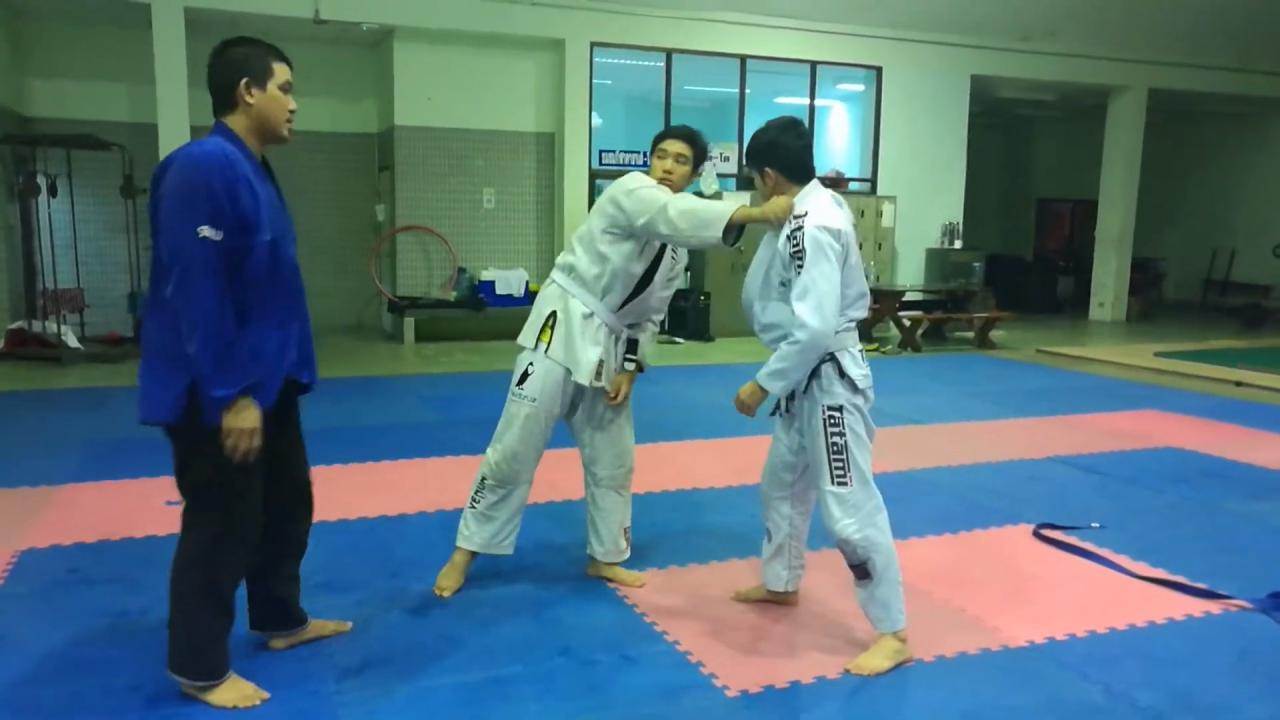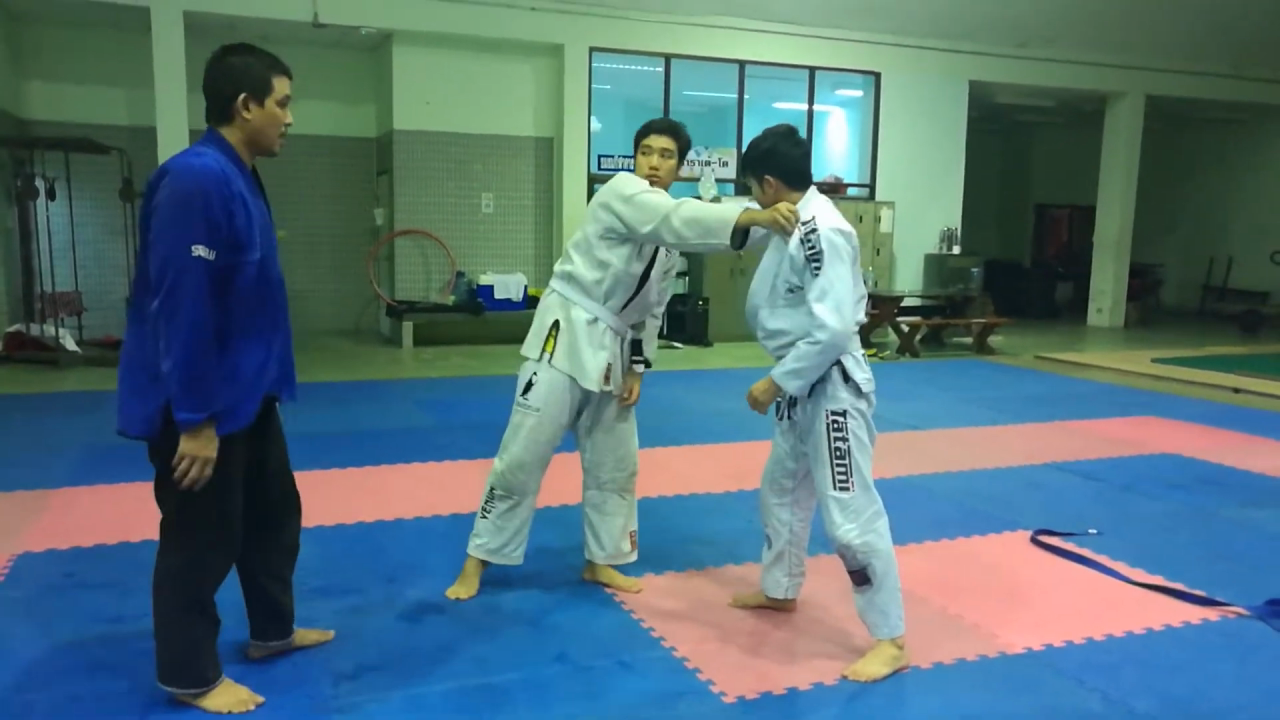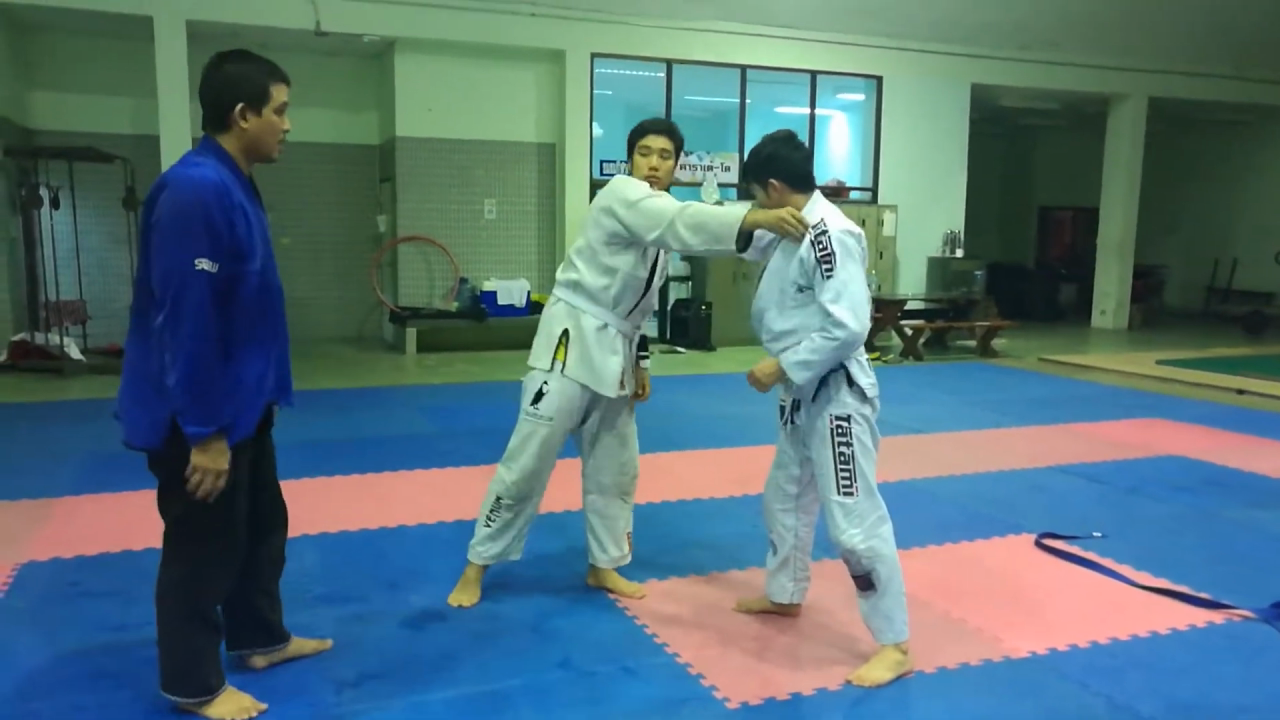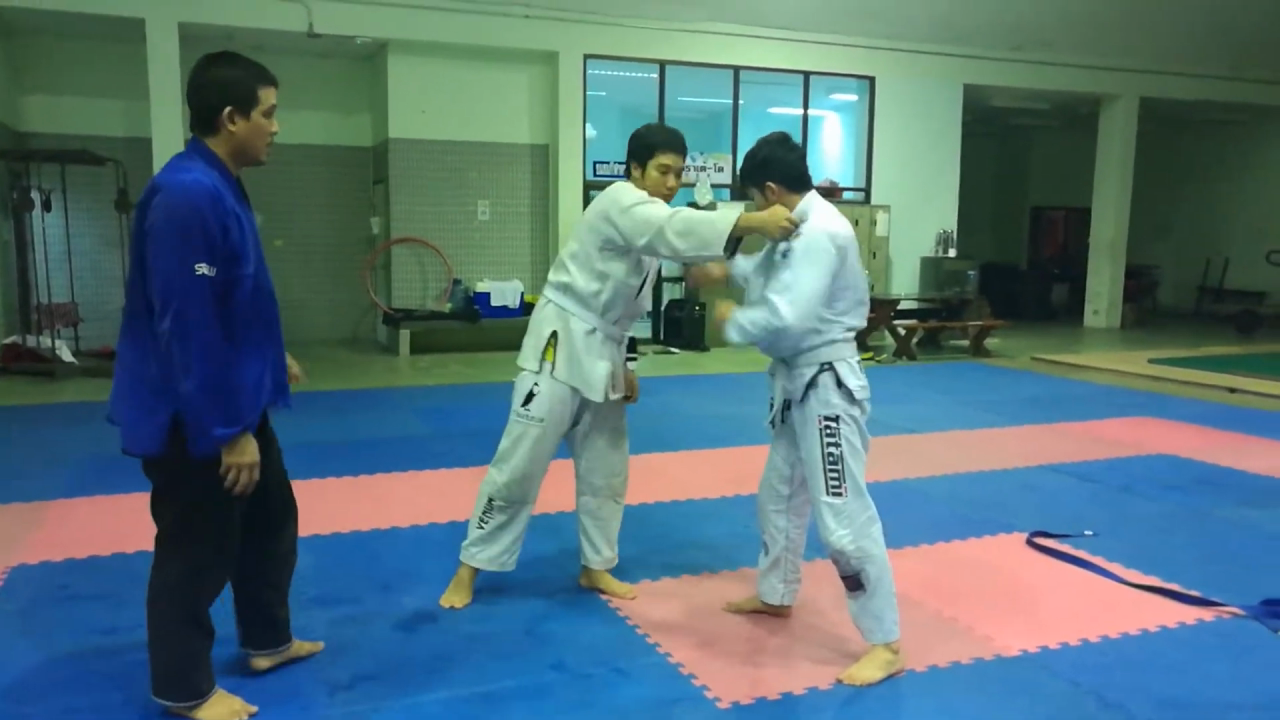
dt=0.2s
person 1, frame 1
left shoulder: (252, 170)
right shoulder: (203, 169)
right elbow: (196, 291)
right wrist: (230, 394)
left hip: (265, 379)
right hip: (217, 389)
left knee: (287, 505)
right knee: (221, 526)
left ankle: (281, 619)
right ankle: (199, 668)
person 1, frame 2
left shoulder: (237, 177)
right shoulder: (196, 181)
right elbow: (180, 308)
right wrist: (195, 419)
left hip: (242, 389)
right hip: (197, 402)
left knee: (274, 512)
right knee: (202, 536)
left ankle: (271, 629)
person 1, frame 3
left shoulder: (231, 184)
right shoulder: (196, 192)
right elbow: (183, 321)
right wrist: (205, 431)
left hip: (239, 398)
right hip: (198, 410)
left knee: (263, 523)
right knee: (204, 545)
left ankle: (260, 639)
person 1, frame 4
left shoulder: (215, 185)
right shoulder: (188, 198)
right elbow: (188, 325)
left wrist: (265, 356)
right wrist: (229, 430)
left hip: (228, 398)
right hip: (191, 413)
left knee: (271, 517)
right knee: (197, 549)
left ankle: (267, 639)
person 2, frame 1
left shoulder: (813, 229)
right shoulder: (815, 203)
left elbow: (814, 329)
left wrist: (762, 385)
left hip: (830, 378)
right hip: (805, 379)
left knee: (849, 507)
right knee: (782, 482)
left ankle: (893, 634)
right ankle: (780, 582)
person 2, frame 2
left shoulder: (822, 232)
right shoulder: (792, 220)
left elbow: (833, 330)
right elbow: (749, 230)
left wrist: (775, 383)
left hip: (833, 385)
right hip: (801, 386)
left knee: (851, 513)
right knee: (781, 490)
left ankle: (890, 640)
right ankle: (780, 589)
person 2, frame 3
left shoulder: (833, 234)
left elbow: (845, 327)
right elbow: (752, 240)
left wrist: (783, 367)
left hip: (837, 389)
right hip: (806, 389)
left knee: (855, 518)
right knee: (786, 495)
left ankle: (895, 645)
right ankle: (784, 594)
person 2, frame 4
left shoulder: (816, 232)
right shoulder: (809, 224)
left elbow: (786, 319)
right elbow: (772, 272)
left wrist: (731, 319)
right wrist: (725, 273)
left hip: (826, 387)
right hip: (800, 385)
left knee: (844, 517)
right knee: (780, 495)
left ankle: (885, 644)
right ankle: (776, 594)
person 3, frame 1
left shoulder: (677, 249)
right shoulder: (632, 190)
left elbow: (650, 315)
right elbow: (673, 214)
left wrist: (630, 370)
right wrist: (751, 213)
left hip: (609, 348)
right hip: (562, 332)
left knee: (613, 460)
right knee: (515, 450)
left ankle: (603, 556)
right ankle: (465, 554)
person 3, frame 2
left shoulder: (664, 240)
right shoulder: (620, 191)
right elbow: (678, 219)
left wrist: (637, 369)
right wrist: (754, 216)
left hip: (611, 351)
right hip: (566, 339)
left knee: (615, 465)
right knee: (522, 458)
left ankle: (601, 561)
right ankle: (478, 560)
person 3, frame 3
left shoulder: (656, 219)
right shoulder: (621, 194)
right elbow: (682, 223)
left wrist: (638, 364)
right wrist: (759, 218)
left hip: (612, 354)
right hip: (572, 344)
left knee: (615, 469)
right knee: (527, 464)
left ankle: (602, 566)
right ankle: (478, 565)
person 3, frame 4
left shoulder: (650, 222)
right shoulder: (620, 202)
right elbow: (674, 233)
left wrist: (625, 364)
right wrist: (752, 221)
left hip: (601, 355)
right hip: (561, 347)
left knee: (606, 470)
right knee: (519, 467)
left ankle: (595, 567)
right ankle: (470, 569)
